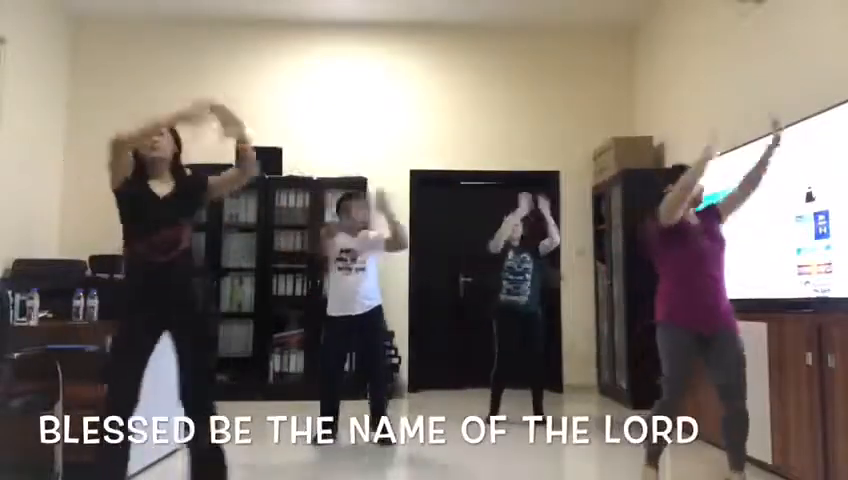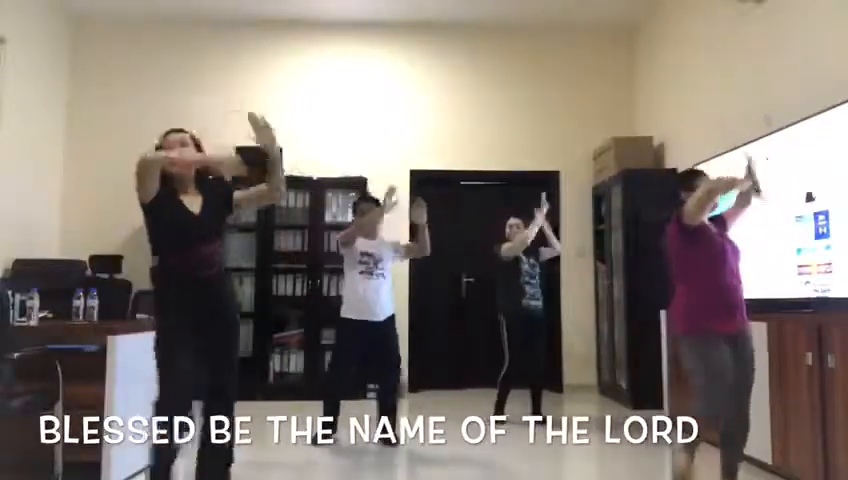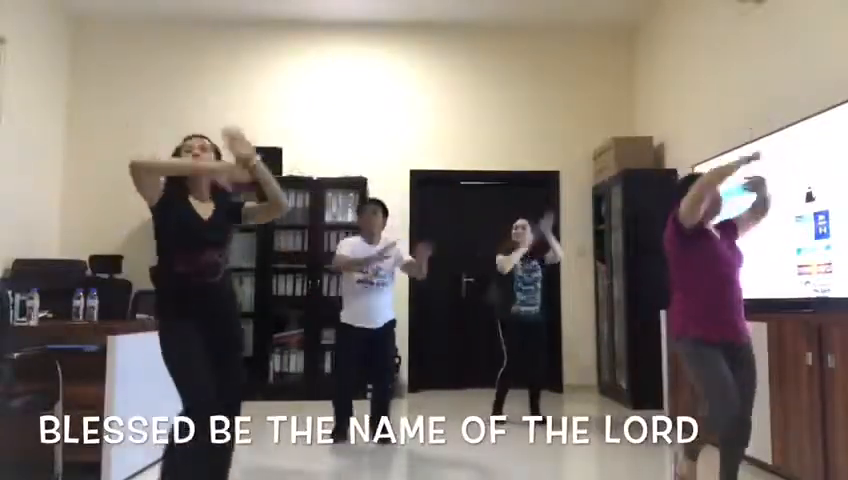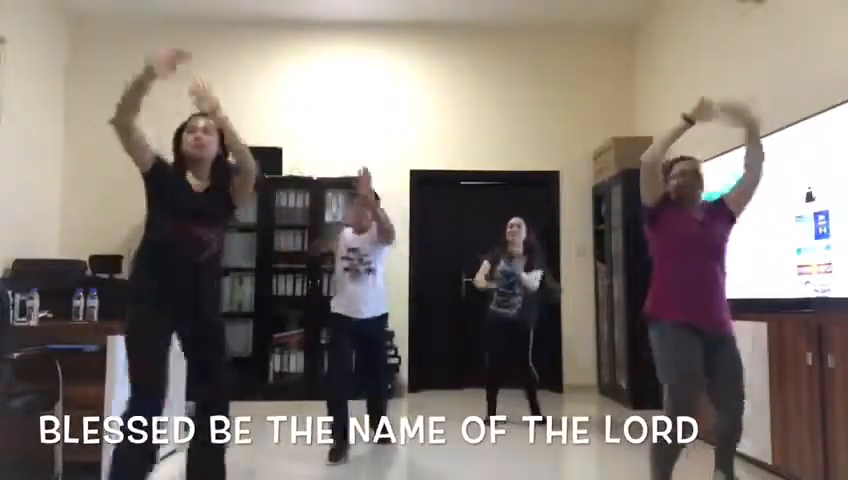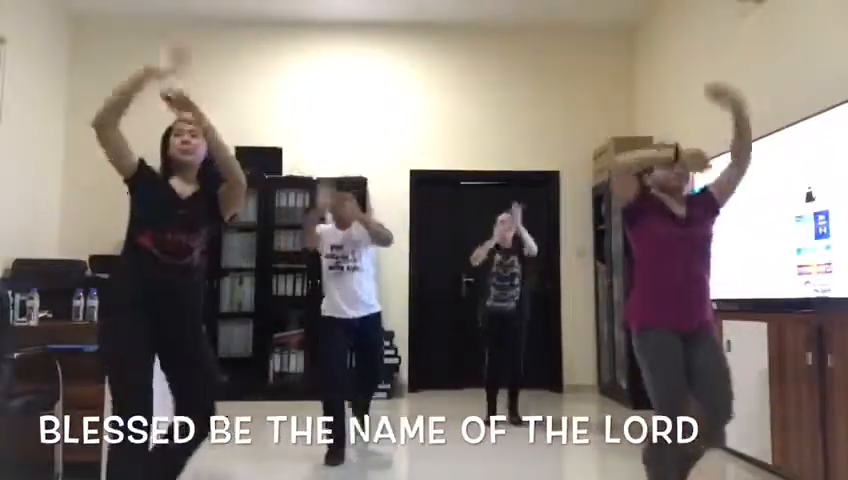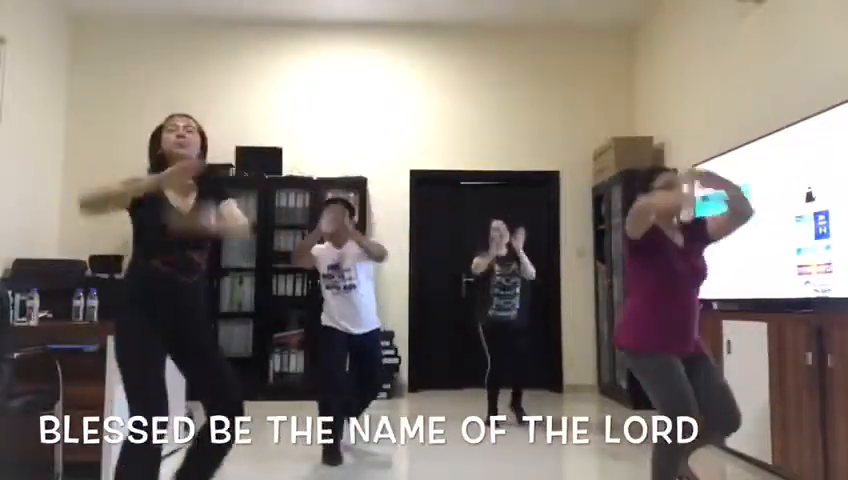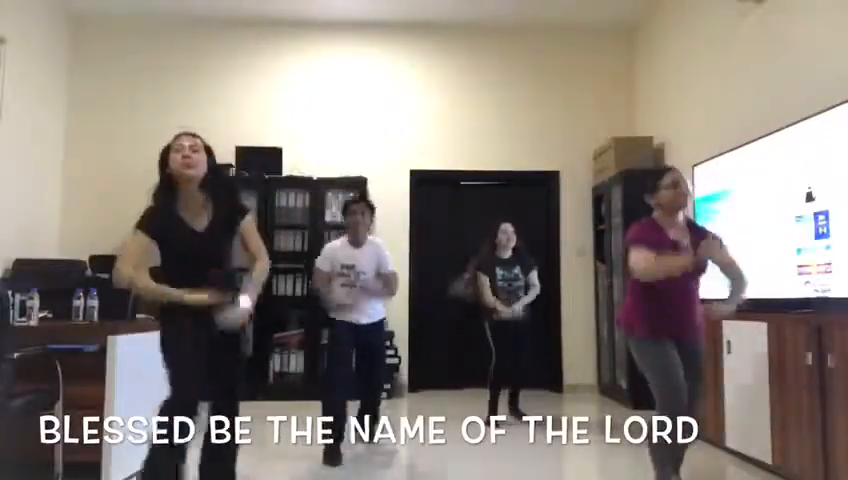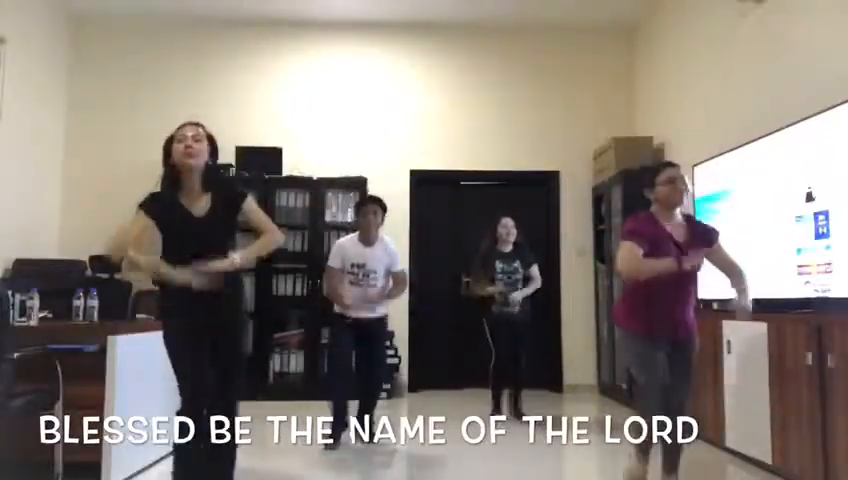
dt=0.3s
person 1, frame 1
left shoulder: (194, 187)
right shoulder: (128, 184)
left elbow: (247, 173)
right elbow: (119, 143)
left wrist: (240, 134)
right wrist: (181, 115)
left hip: (187, 301)
right hip: (141, 301)
left knee: (199, 398)
right knee: (119, 399)
person 1, frame 2
left shoulder: (217, 196)
right shoulder: (156, 197)
left elbow: (274, 193)
right elbow: (145, 163)
left wrist: (271, 151)
right wrist: (213, 160)
left hip: (220, 309)
right hip: (176, 311)
left knee: (222, 399)
right knee: (175, 396)
person 1, frame 3
left shoulder: (228, 207)
right shoulder: (166, 200)
left elbow: (278, 206)
right elbow: (138, 165)
left wrist: (252, 162)
right wrist: (205, 171)
left hip: (222, 314)
right hip: (178, 316)
left knee: (227, 404)
right knee: (199, 402)
person 1, frame 4
left shoulder: (228, 190)
right shoulder: (162, 175)
left elbow: (248, 168)
right elbow: (123, 119)
left wrist: (219, 112)
right wrist: (149, 75)
left hip: (200, 302)
right hip: (151, 298)
left knee: (213, 403)
right knee: (146, 401)
person 1, frame 5
left shoulder: (216, 199)
right shoulder: (145, 181)
left elbow: (238, 180)
right elbow: (104, 124)
left wrist: (203, 120)
right wrist: (146, 76)
left hip: (181, 314)
right hip: (129, 310)
left knee: (204, 410)
right knee: (133, 418)
person 1, frame 6
left shoulder: (214, 196)
right shoulder: (142, 192)
left elbow: (240, 226)
right elbow: (88, 202)
left wrist: (206, 220)
right wrist: (155, 181)
left hip: (191, 315)
right hip: (141, 316)
left knee: (228, 407)
right knee: (149, 415)
person 1, frame 7
left shoulder: (229, 204)
right shoulder: (158, 215)
left elbow: (261, 259)
right elbow: (125, 274)
left wrist: (247, 300)
right wrist: (183, 296)
right hip: (180, 315)
left knee: (226, 403)
right knee: (186, 394)
person 1, frame 8
left shoulder: (229, 195)
right shoulder: (160, 202)
left elbow: (274, 235)
right elbow: (120, 250)
left wrist: (234, 260)
right wrist: (171, 273)
left hip: (224, 308)
right hip: (180, 309)
left knee: (224, 400)
right knee: (197, 393)
person 2, frame 1
left shoulder: (709, 217)
right shoulder: (664, 222)
left elbow: (745, 188)
right elbow: (678, 195)
left wrist: (770, 150)
right wrist: (704, 158)
left hip: (720, 323)
right hip: (678, 324)
left knee: (736, 402)
right knee: (673, 398)
person 2, frame 2
left shoulder: (714, 226)
right shoulder: (683, 224)
left elbow: (740, 204)
right elbow: (715, 186)
left wrist: (750, 176)
right wrist: (741, 181)
left hip: (735, 329)
right hip: (698, 329)
left knee: (739, 411)
right knee: (719, 401)
right ankle: (686, 450)
person 2, frame 3
left shoulder: (723, 231)
right shoulder: (682, 230)
left elbow: (759, 211)
right elbow: (705, 184)
left wrist: (760, 188)
right wrist: (741, 163)
left hip: (734, 336)
right hip: (696, 337)
left knee: (740, 417)
right knee: (725, 409)
right ankle: (689, 451)
person 2, frame 4
left shoulder: (719, 212)
right shoulder: (660, 213)
left elbow: (754, 168)
right elbow: (649, 161)
left wrist: (751, 127)
right wrist: (689, 120)
left hip: (716, 326)
right hip: (672, 325)
left knee: (732, 409)
right knee: (680, 410)
person 2, frame 5
left shoulder: (703, 205)
right shoulder: (640, 209)
left elbow: (741, 160)
right elbow: (621, 165)
left wrist: (738, 109)
right wrist: (676, 152)
left hip: (699, 325)
right hip: (654, 324)
left knee: (717, 412)
right knee: (668, 415)
person 2, frame 6
left shoulder: (694, 232)
right shoulder: (641, 232)
left elbow: (740, 214)
right elbow: (644, 207)
left wrist: (724, 185)
right wrist: (683, 190)
left hip: (686, 344)
right hip: (646, 346)
left knee: (727, 419)
person 2, frame 7
left shoulder: (701, 234)
right shoulder: (643, 234)
left elbow: (735, 272)
right elbow: (644, 269)
left wrist: (730, 302)
right wrist: (694, 258)
left hip: (687, 330)
right hip: (648, 331)
left knee: (687, 409)
right knee: (672, 401)
person 2, frame 8
left shoulder: (699, 231)
right shoulder: (639, 226)
left elbow: (733, 270)
right elbow: (626, 266)
left wrist: (743, 296)
right wrist: (680, 263)
left hip: (681, 329)
right hip: (640, 327)
left knee: (677, 403)
right knee: (652, 392)
person 3, frame 1
left shoulder: (375, 238)
right shoulder: (334, 240)
left elbow: (402, 243)
right elbow: (324, 236)
left wrist: (387, 213)
right wrist: (348, 222)
left hip: (369, 313)
right hip: (337, 315)
left knee: (376, 372)
right knee: (329, 373)
left ankle: (380, 426)
right ankle: (329, 427)
person 3, frame 2
left shoulder: (390, 246)
right shoulder: (349, 241)
left elbow: (423, 251)
right elbow: (349, 236)
left wrist: (421, 224)
right wrist: (379, 212)
left hip: (383, 319)
right hip: (352, 319)
left knee: (389, 376)
right knee: (338, 375)
left ankle: (387, 428)
right ankle: (328, 427)
person 3, frame 3
left shoulder: (394, 249)
right shoulder: (349, 244)
left elbow: (419, 272)
right elbow: (338, 265)
left wrist: (421, 258)
right wrist: (373, 259)
left hip: (383, 324)
right hip: (352, 324)
left knee: (383, 379)
right knee: (344, 378)
left ankle: (379, 427)
right ankle: (342, 425)
person 3, frame 4
left shoulder: (379, 235)
right shoulder: (341, 235)
left elbow: (389, 231)
left wrist: (370, 195)
right wrist: (346, 223)
left hip: (375, 317)
right hip: (343, 316)
left knee: (377, 376)
right knee: (338, 378)
left ankle: (377, 426)
right ankle: (340, 439)
person 3, frame 5
left shoulder: (365, 231)
right shoulder: (324, 233)
left elbow: (387, 239)
right elbow: (306, 236)
left wrist: (359, 214)
right wrist: (319, 208)
left hip: (368, 314)
right hip: (334, 317)
left knee: (371, 373)
right knee: (333, 381)
left ankle: (360, 411)
right ankle: (336, 443)
person 3, frame 6
left shoulder: (362, 244)
right shoulder: (319, 249)
left elbow: (381, 255)
right elbow: (298, 259)
left wrist: (352, 234)
right wrist: (318, 233)
left hip: (367, 329)
right hip: (333, 329)
left knee: (371, 384)
right knee: (331, 385)
left ankle: (343, 417)
right ankle: (331, 444)
person 3, frame 7
left shoulder: (378, 248)
right shoulder: (332, 249)
left elbow: (391, 288)
right elbow: (318, 281)
left wrist: (370, 291)
right wrist: (331, 301)
left hip: (373, 322)
right hip: (342, 321)
left knee: (374, 378)
right knee: (336, 379)
left ankle: (366, 421)
right ankle: (333, 442)
person 3, frame 8
left shoulder: (389, 249)
right shoulder: (342, 245)
left elbow: (401, 284)
right elbow: (331, 283)
left wrist: (380, 297)
right wrist: (345, 305)
left hip: (374, 318)
right hip: (344, 317)
left knee: (373, 372)
right knee: (338, 368)
left ankle: (365, 421)
right ankle: (339, 423)
person 4, frame 1
left shoulder: (533, 249)
right shoulder: (501, 248)
left elbow: (555, 241)
right elbow: (497, 240)
left wrist: (546, 213)
right wrist: (520, 211)
left hip: (531, 314)
right hip: (506, 312)
left knee: (537, 360)
right knee: (503, 360)
left ankle: (538, 411)
right ankle: (494, 410)
person 4, frame 2
left shoulder: (532, 252)
right shoulder: (503, 251)
left elbow: (556, 249)
right elbow: (523, 241)
left wrist: (544, 225)
right wrist: (538, 218)
left hip: (536, 315)
right hip: (513, 315)
left knee: (538, 363)
right knee: (513, 362)
left ankle: (536, 411)
right ankle: (499, 410)
person 4, frame 3
left shoulder: (538, 255)
right shoulder: (504, 255)
left elbow: (559, 257)
right elbow: (504, 267)
left wrist: (547, 232)
right wrist: (521, 249)
left hip: (535, 319)
right hip: (510, 318)
left knee: (537, 364)
right knee: (511, 362)
left ankle: (535, 411)
right ankle: (497, 410)
person 4, frame 4
left shoulder: (534, 256)
right shoulder: (495, 255)
left elbow: (534, 285)
right elbow: (478, 279)
left wrist: (520, 272)
right wrist: (488, 284)
left hip: (522, 320)
right hip: (496, 319)
left knee: (525, 363)
right knee: (494, 363)
left ankle: (535, 410)
right ankle: (491, 412)
person 4, frame 5
left shoulder: (520, 248)
right shoulder: (489, 249)
left elbow: (534, 250)
right elbow: (474, 261)
left wrist: (519, 226)
right wrist: (493, 240)
left hip: (516, 315)
right hip: (491, 314)
left knee: (515, 360)
right knee: (493, 360)
left ankle: (513, 410)
right ankle: (491, 412)
person 4, frame 6
left shoulder: (516, 257)
right shoulder: (483, 257)
left elbow: (531, 275)
right elbow: (477, 269)
left wrist: (519, 250)
right wrist: (494, 251)
left hip: (516, 321)
right hip: (491, 321)
left knee: (519, 362)
right knee: (495, 363)
left ankle: (516, 402)
right ankle: (492, 412)
person 4, frame 7
left shoulder: (524, 259)
right shoulder: (487, 261)
left elbow: (535, 286)
right elbow: (486, 295)
left wrist: (522, 303)
right wrist: (503, 309)
left hip: (521, 320)
right hip: (497, 320)
left knee: (519, 361)
right knee: (500, 359)
left ankle: (513, 404)
right ankle: (492, 411)
person 4, frame 8
left shoulder: (524, 254)
right shoulder: (486, 255)
left elbow: (537, 281)
right elbow: (477, 284)
left wrist: (521, 293)
right wrist: (491, 289)
left hip: (520, 316)
right hip: (496, 315)
left knee: (518, 358)
right knee: (500, 357)
left ankle: (516, 405)
right ankle: (496, 406)
